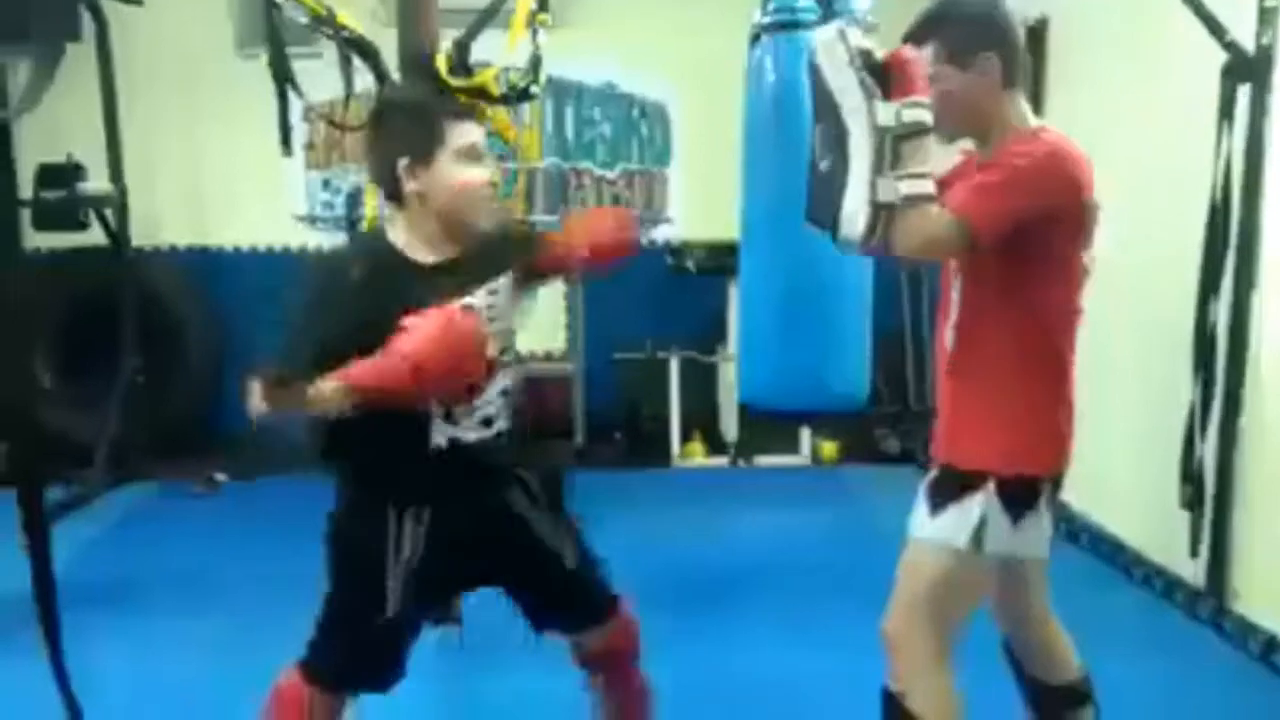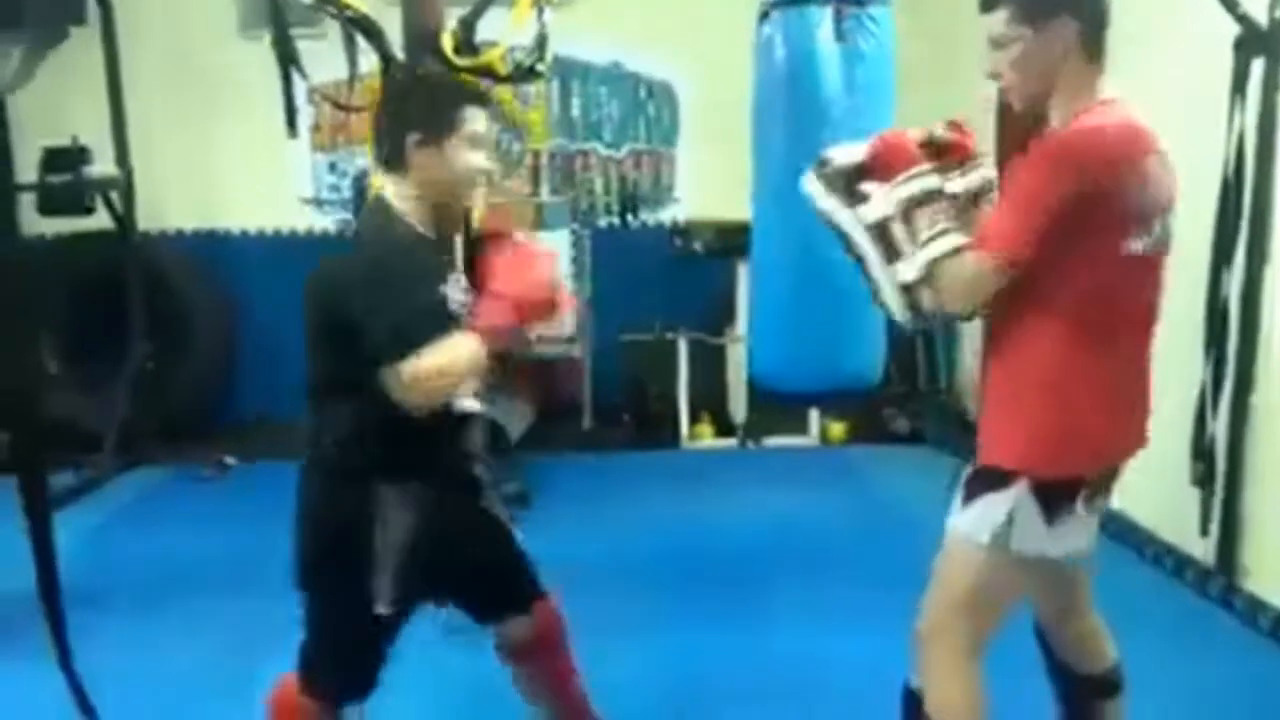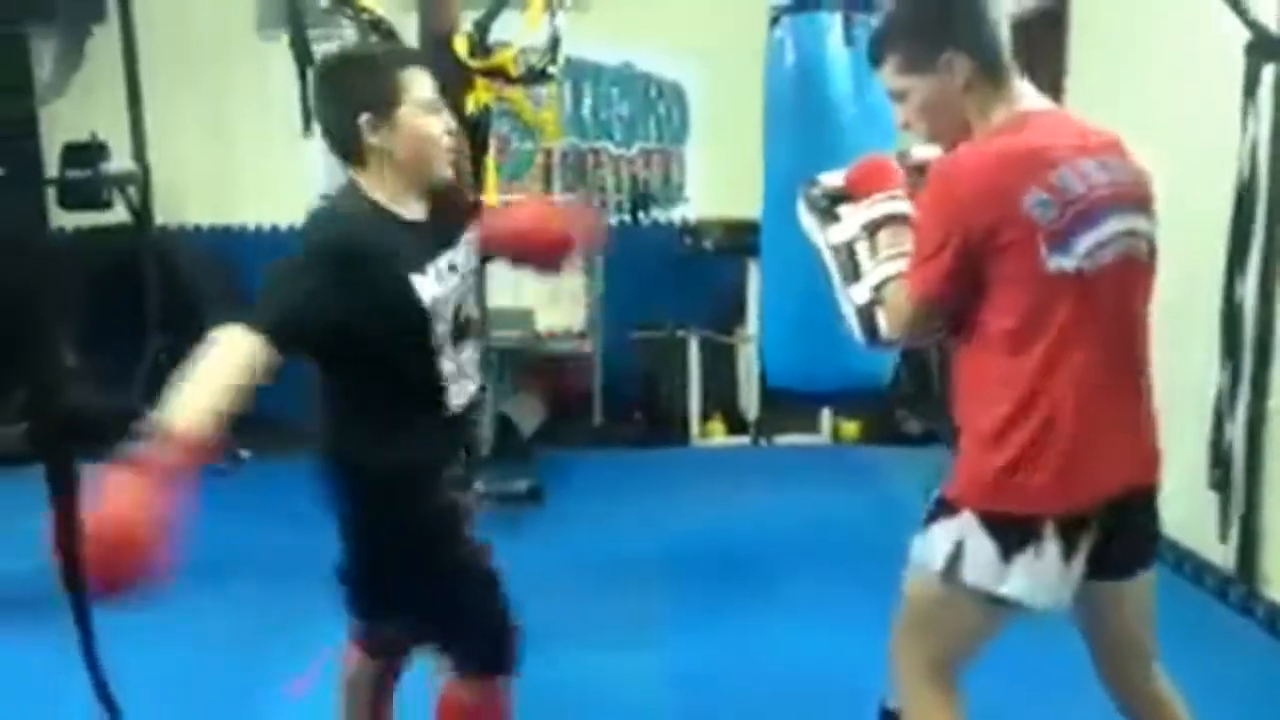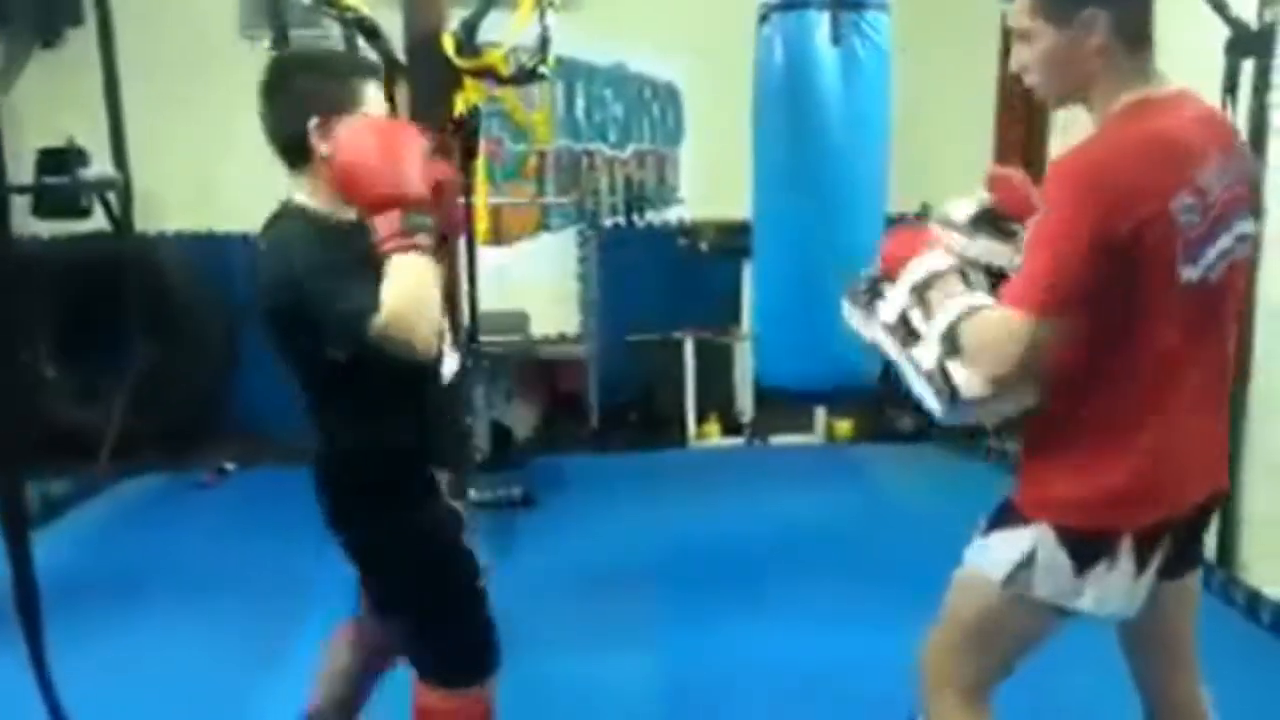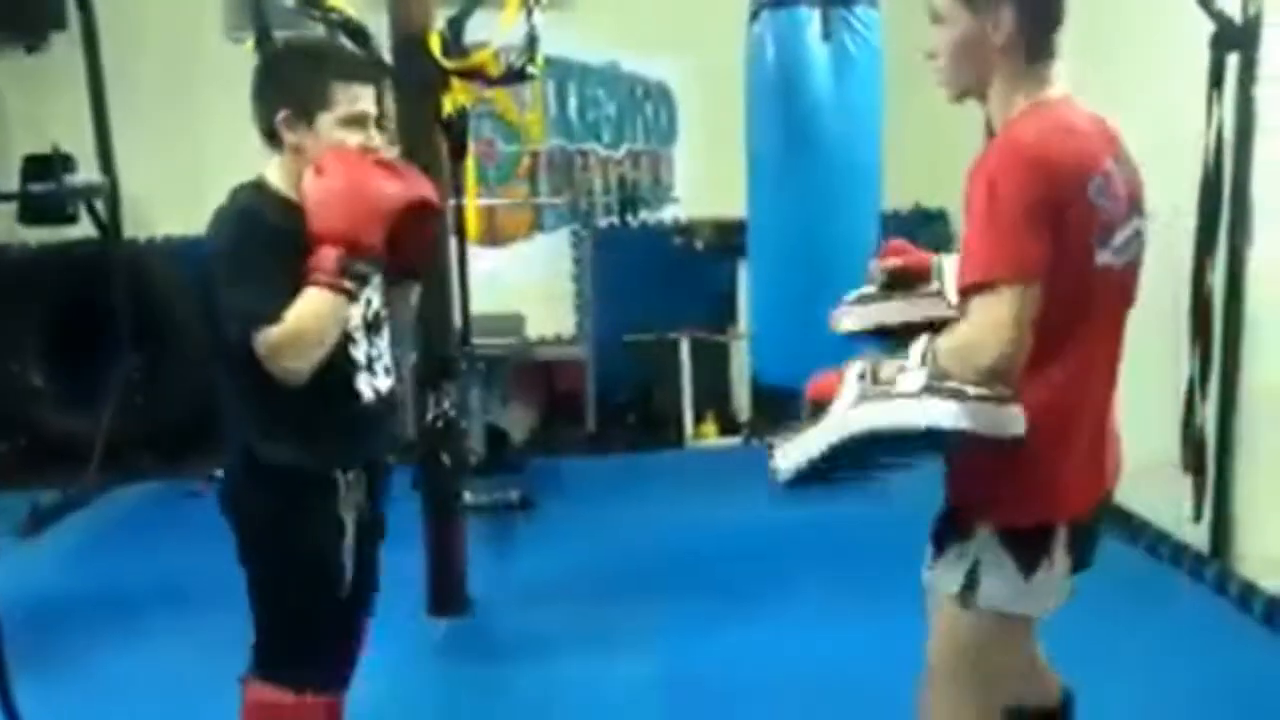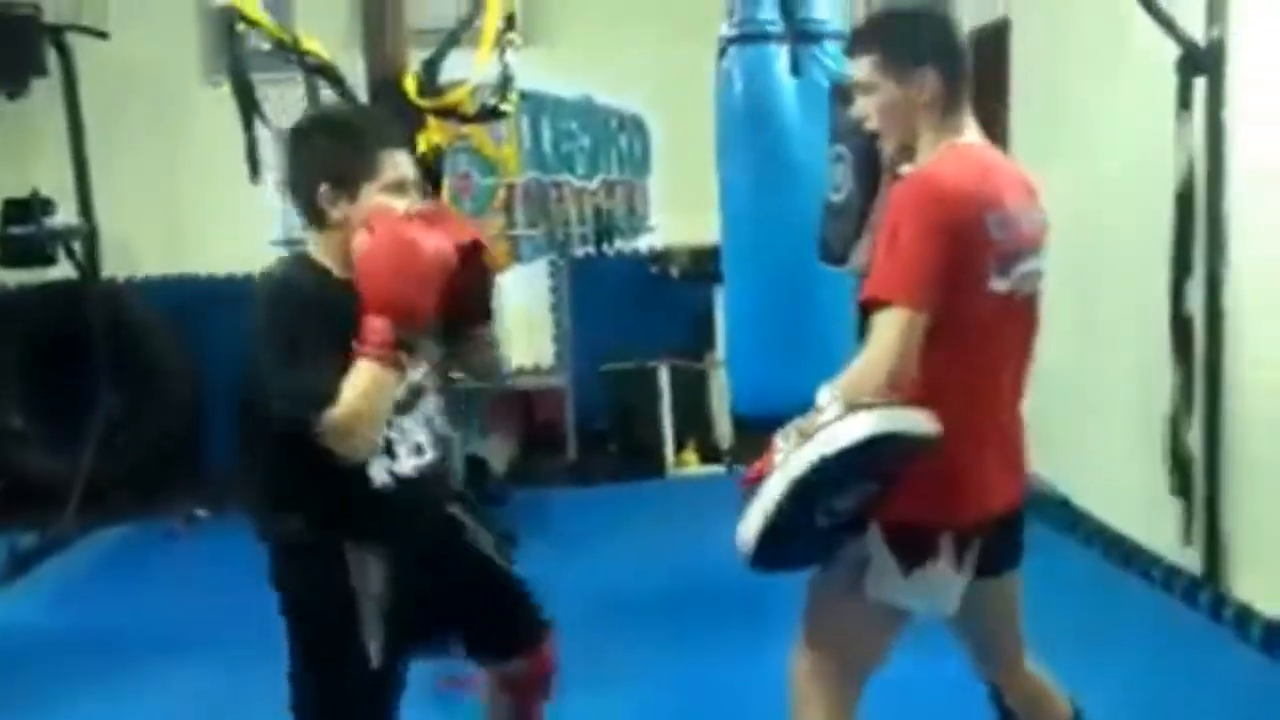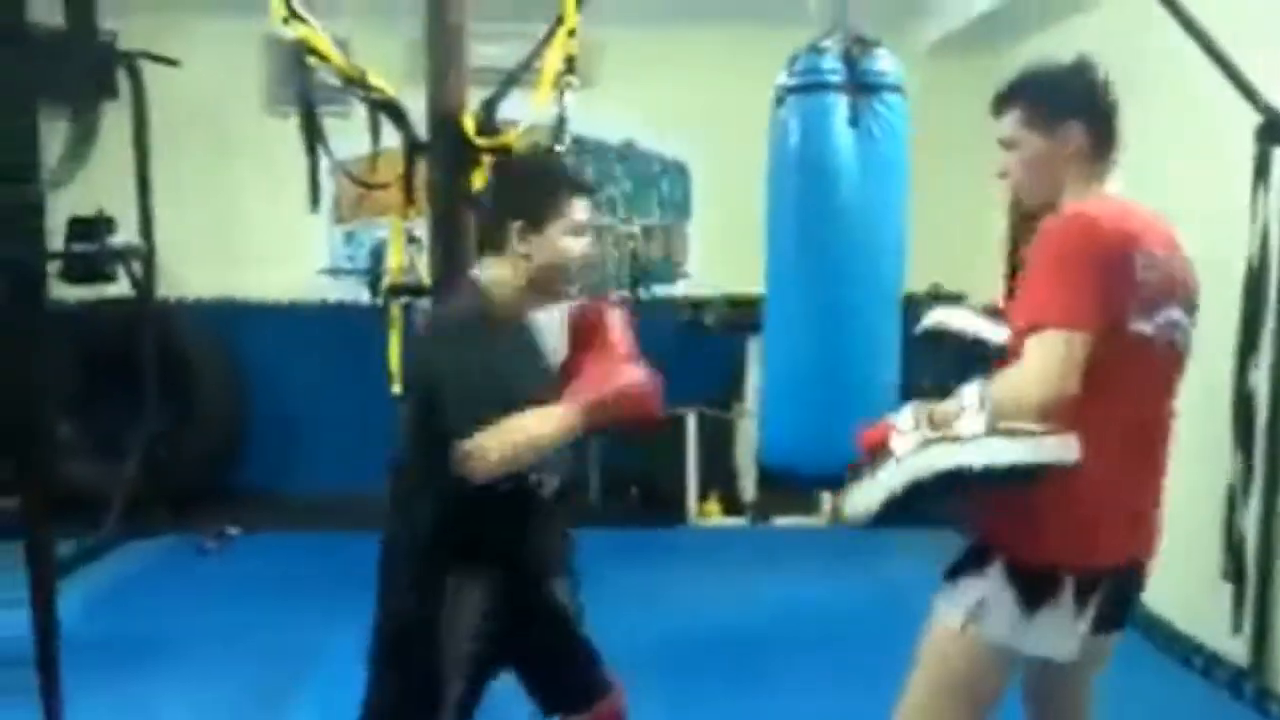
dt=0.7s
person 1, frame 1
left shoulder: (1043, 163)
right shoulder: (984, 168)
left elbow: (916, 239)
right elbow: (879, 234)
left wrist: (904, 123)
left hip: (1004, 446)
right hip: (993, 438)
left knee: (910, 636)
right knee: (1024, 617)
person 1, frame 2
left shoulder: (1071, 153)
right shoulder: (1127, 142)
left elbow: (963, 293)
left wrist: (916, 192)
right wrist: (955, 187)
left hip: (1042, 442)
right hip: (1090, 431)
left knee: (943, 641)
right knee: (1064, 611)
person 1, frame 3
left shoulder: (970, 175)
right shoulder: (1115, 157)
left elbow: (901, 323)
left wrist: (882, 214)
left hip: (1021, 480)
right hip: (1125, 468)
person 1, frame 4
left shoulder: (1098, 172)
right shoulder: (1219, 140)
left elbow: (1000, 359)
left wrist: (939, 280)
right wrist: (1042, 249)
left hip: (1088, 493)
right hip: (1183, 473)
person 1, frame 5
left shoulder: (1021, 157)
right shoulder: (1091, 138)
left elbow: (996, 348)
left wrist: (887, 373)
right wrist: (947, 276)
left hip: (1022, 476)
right hip: (1068, 460)
right knee: (1008, 659)
person 1, frame 6
left shoulder: (927, 191)
right shoulder: (1011, 185)
left elbow: (886, 371)
left wrist: (799, 440)
left hip: (921, 490)
right hip: (993, 480)
right knee: (1004, 662)
person 1, frame 7
left shoulder: (1075, 233)
right shoulder: (1164, 248)
left elbow: (1048, 384)
left wrist: (933, 419)
left hip: (1040, 536)
right hip: (1117, 536)
person 2, frame 1
left shoulder: (491, 241)
right shoulder: (352, 281)
left elbow: (552, 251)
right elbow: (276, 396)
left wrist: (578, 247)
right wrist: (375, 377)
left hip: (494, 481)
right hip: (396, 505)
left knee: (609, 634)
person 2, frame 2
left shoulder: (423, 237)
right shoulder: (374, 253)
right elbow: (418, 385)
left wrist: (504, 302)
right wrist: (497, 318)
left hip: (442, 478)
right hip: (369, 495)
left knee: (531, 623)
person 2, frame 3
left shoulder: (429, 210)
right shoulder: (344, 242)
right elbow: (243, 345)
left wrist: (513, 233)
right wrist: (164, 455)
left hip: (424, 466)
right hip: (398, 478)
left knee: (391, 629)
right knee: (486, 648)
person 2, frame 4
left shoulder: (348, 219)
right shoulder: (300, 252)
left elbow: (413, 311)
right elbow: (415, 331)
left wrist: (418, 207)
right wrist: (405, 219)
left hip: (402, 458)
right hip: (386, 478)
left knee: (393, 605)
right knee: (461, 655)
person 2, frame 5
left shoulder: (333, 209)
right shoulder: (248, 227)
left elbow: (375, 321)
right elbow: (290, 355)
left wrist: (401, 247)
right wrist: (345, 252)
left hip: (347, 466)
right hip: (291, 481)
left knee: (338, 630)
right knee: (299, 655)
person 2, frame 6
left shoulder: (405, 269)
right shoulder: (289, 300)
right elbow: (349, 434)
left wrist: (470, 292)
right wrist: (390, 320)
left hip: (425, 515)
right hip: (339, 550)
left knee: (528, 654)
person 2, frame 7
left shoulder: (509, 322)
right shoulder: (464, 327)
right elbow: (484, 455)
left wrist: (588, 357)
right wrist: (584, 404)
left hip: (516, 563)
right hip: (444, 576)
